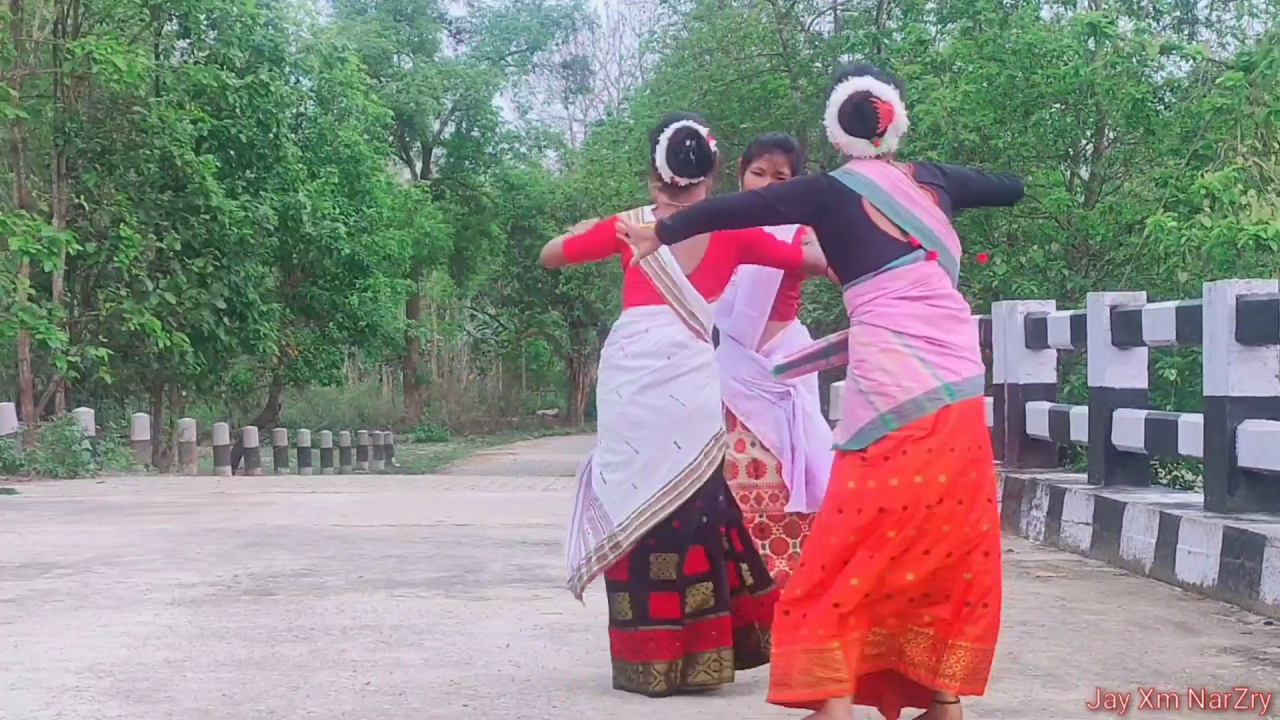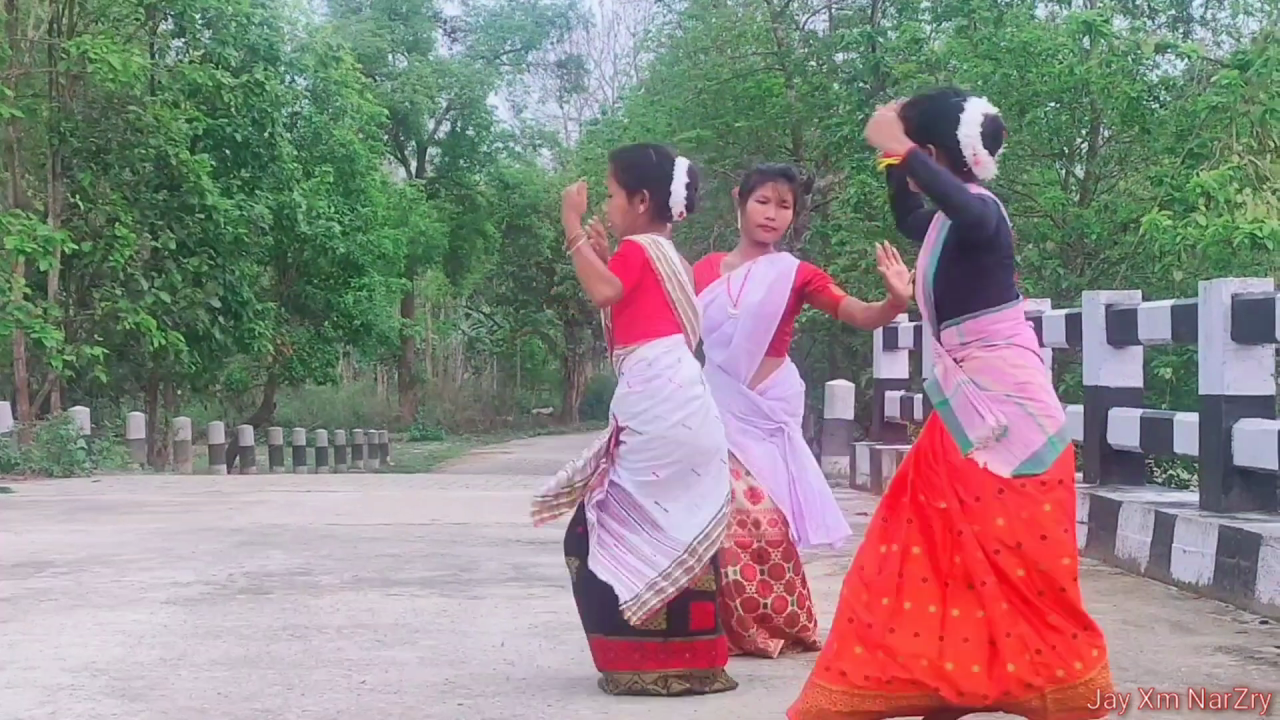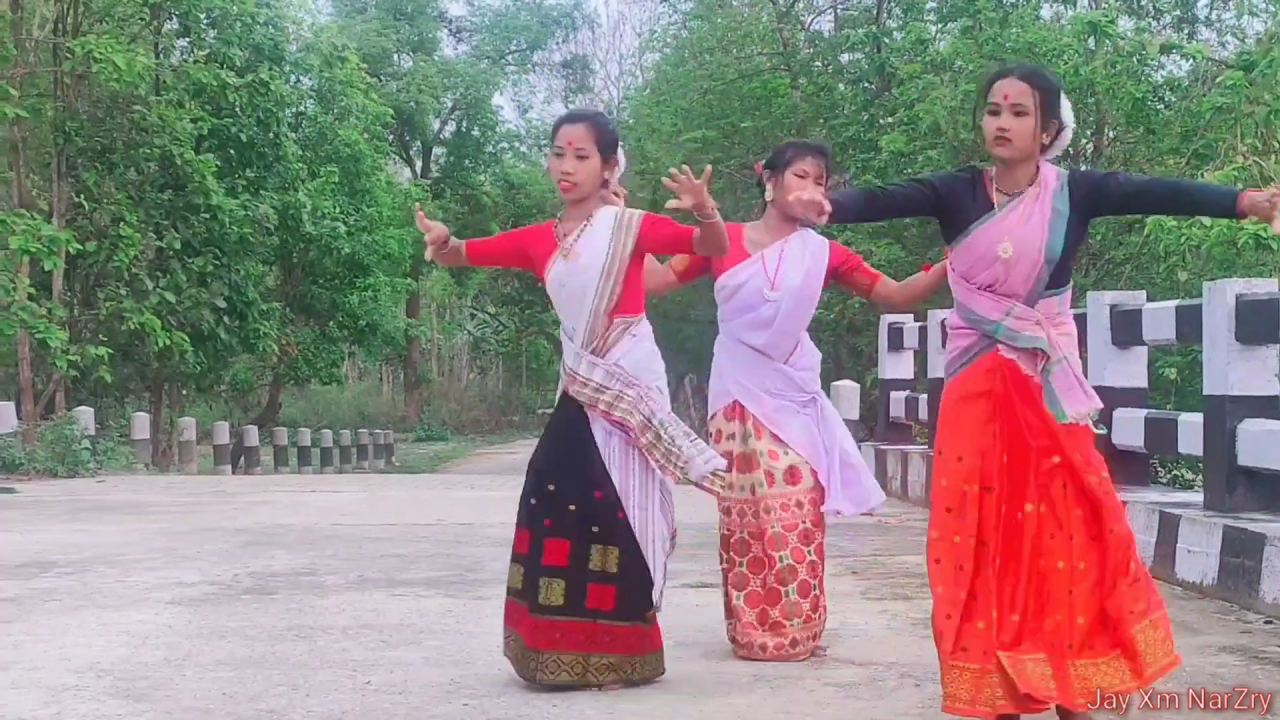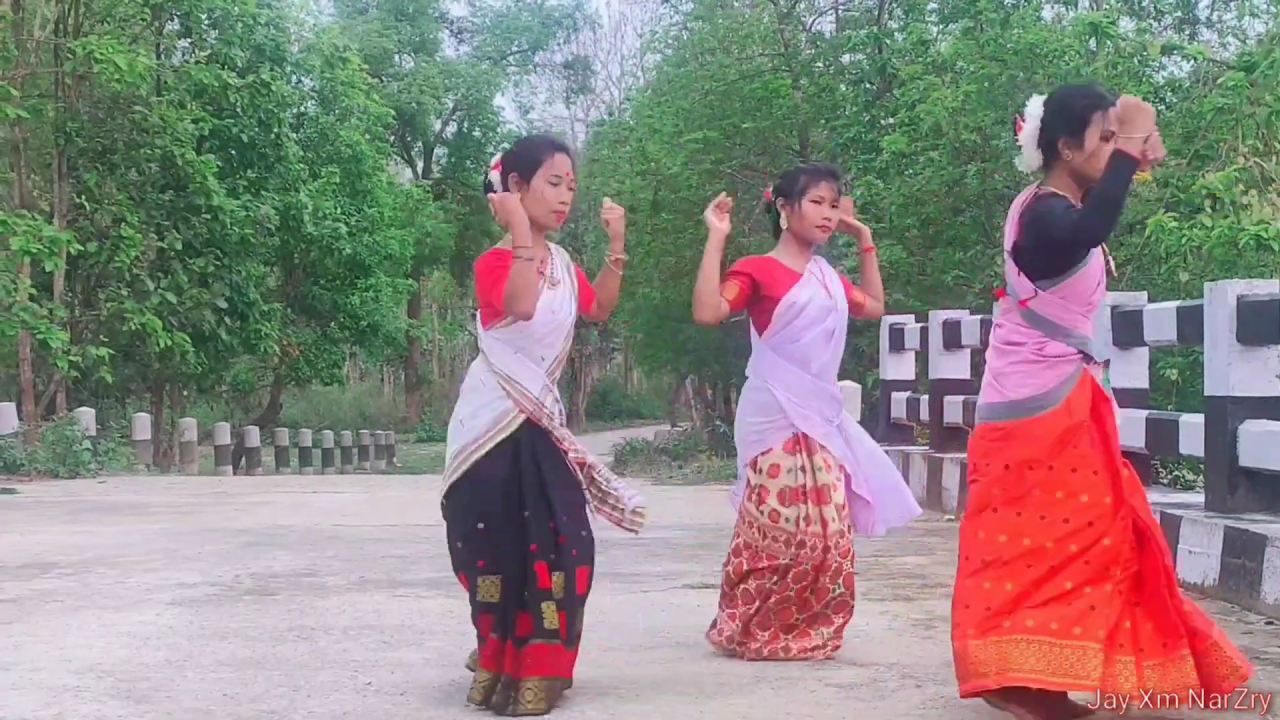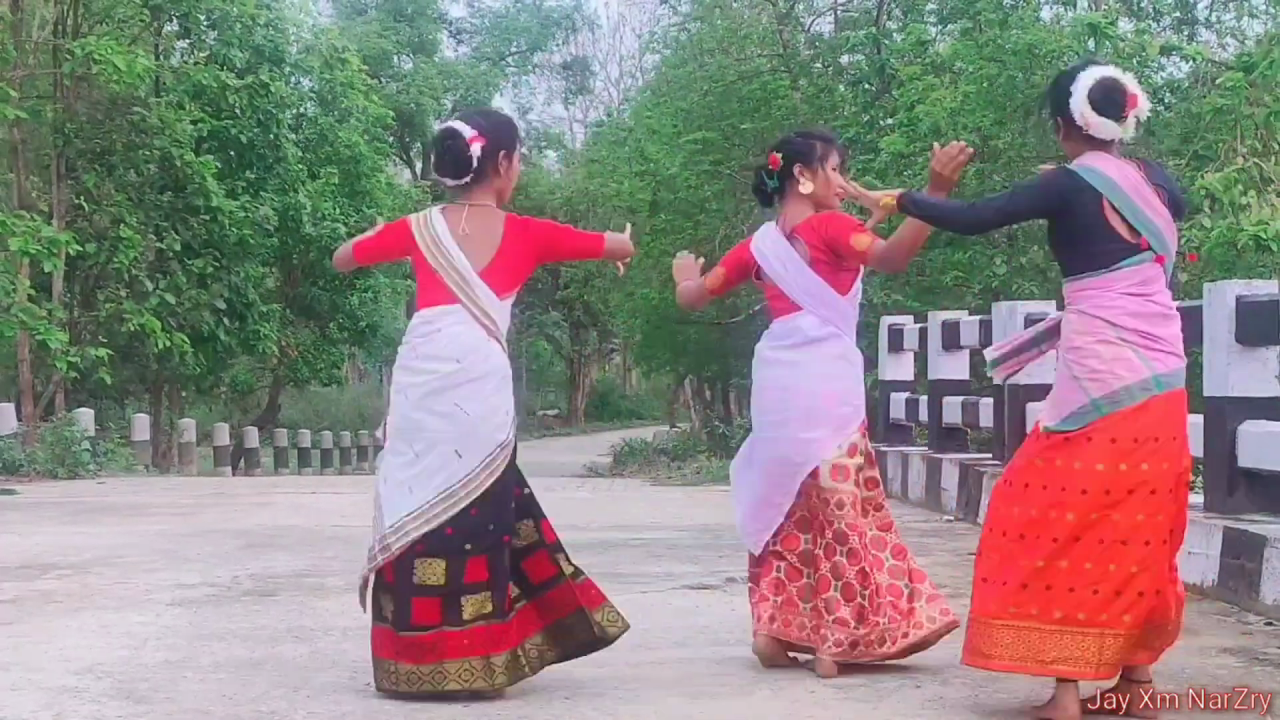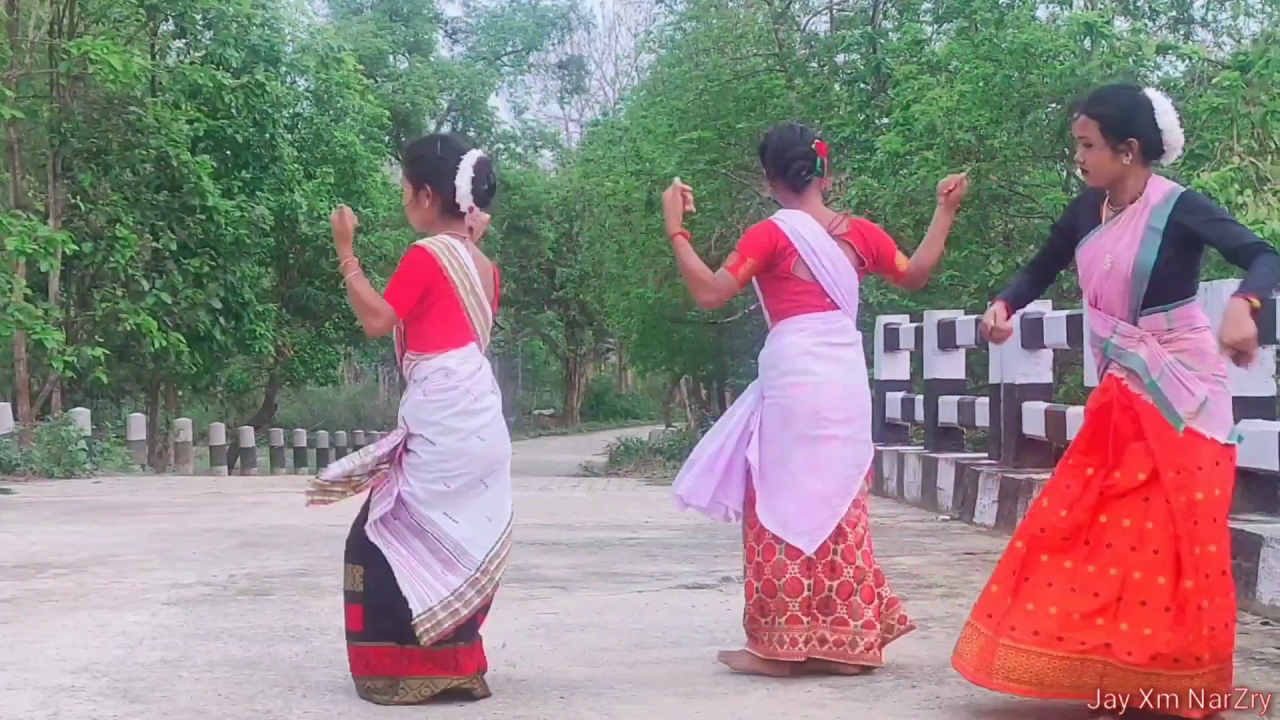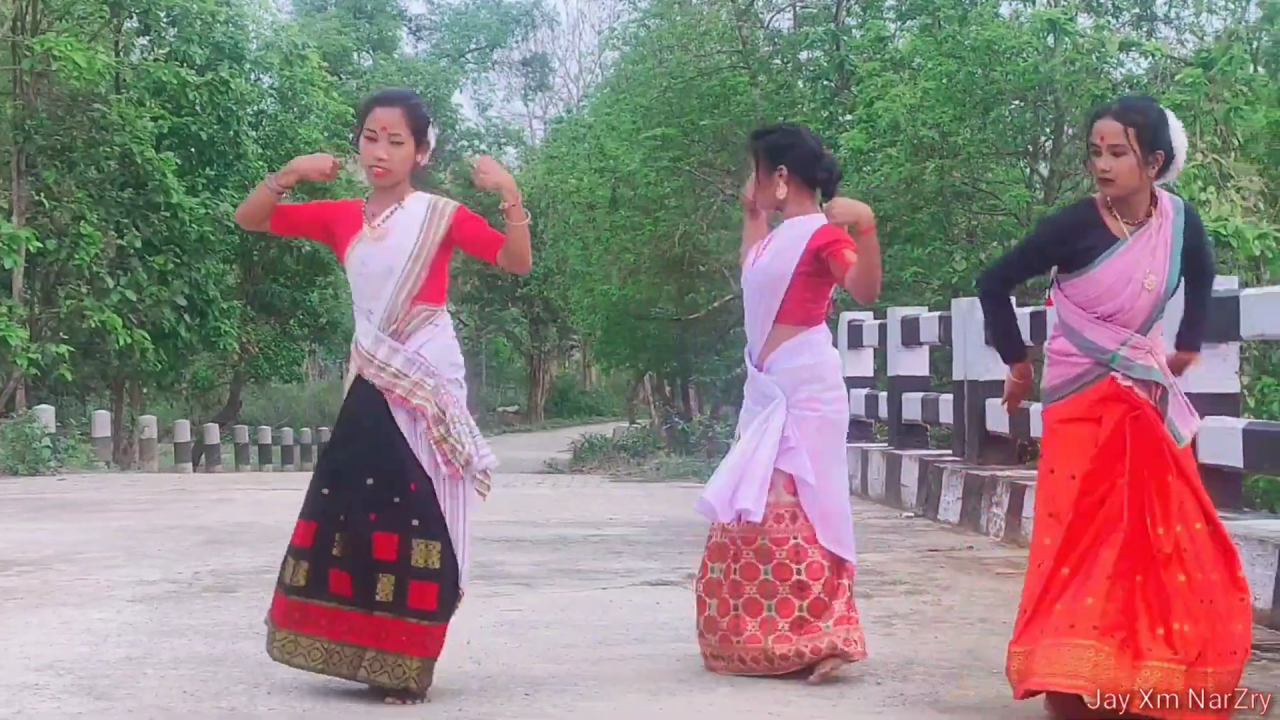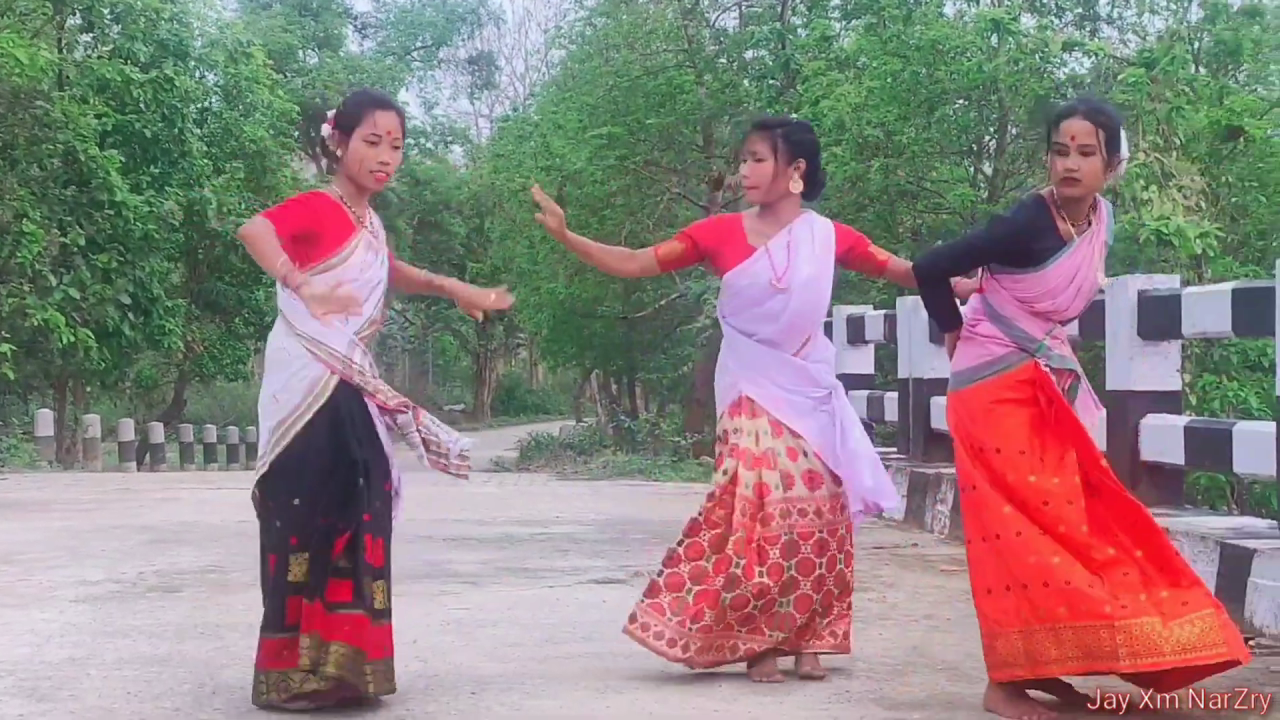
dt=0.3s
person 1, frame 1
left shoulder: (832, 191)
right shoulder: (932, 179)
left elbow: (744, 206)
right elbow: (1011, 187)
left wrist: (659, 229)
left hip: (896, 393)
right hip: (959, 387)
left knee: (856, 549)
right knee: (949, 550)
person 1, frame 2
left shoulder: (977, 215)
right shoulder: (944, 218)
left elbow: (963, 209)
right elbow: (909, 217)
left wrist: (901, 149)
right wrist: (895, 162)
left hip: (1008, 416)
right hip: (970, 414)
left knee: (1025, 570)
right knee: (927, 551)
person 1, frame 3
left shoulder: (1073, 190)
right shoulder: (953, 189)
left elbow: (1155, 193)
right elbow: (876, 201)
right wrist: (830, 205)
left hip: (1046, 378)
right hip: (974, 381)
left knee: (1067, 522)
right knee: (977, 531)
person 1, frame 4
left shoulder: (1051, 203)
right shoulder: (1053, 215)
right elbow: (1090, 230)
left wrist: (1131, 160)
right wrist: (1130, 154)
left hip: (1062, 397)
right hip: (1043, 400)
left knee: (1104, 529)
right knee: (1083, 533)
person 1, frame 5
left shoulder: (1068, 182)
right shoulder: (1151, 175)
left elbow: (978, 218)
left wrist: (900, 199)
left hip: (1102, 378)
right hip: (1158, 380)
left knee: (1056, 519)
right knee: (1132, 531)
person 1, frame 6
left shoulder: (1182, 208)
right shoulder: (1085, 210)
right elbow: (1041, 270)
right wrist: (1004, 305)
left hip: (1181, 396)
right hip: (1120, 393)
left knee: (1178, 542)
right knee: (1087, 529)
person 1, frame 7
left shoulder: (1181, 219)
right shoulder: (1074, 223)
left elbow: (1201, 285)
right elbow: (994, 283)
left wrist: (1186, 349)
right wrist: (1016, 361)
left hip: (1146, 398)
right hip: (1081, 400)
left knee: (1171, 538)
right knee: (1086, 539)
person 1, frame 8
left shoulder: (1101, 218)
right shoulder: (1027, 221)
right elbow: (930, 268)
right wrist: (955, 332)
left hip: (1047, 385)
right hip: (996, 388)
left knee: (1075, 519)
right knee: (1025, 531)
left ankle: (1035, 664)
person 2, frame 1
left shoulder: (628, 224)
right shoulder: (732, 229)
left elbow: (551, 255)
right elbow: (813, 262)
left wrist: (586, 233)
left hip: (628, 380)
right hip: (689, 385)
left knee: (638, 511)
right knee: (696, 512)
left ankle: (648, 658)
right ankle: (699, 654)
person 2, frame 2
left shoulder: (635, 250)
right shoulder: (665, 256)
left elbow: (603, 293)
right elbow: (628, 319)
left wrist: (573, 229)
right wrist: (597, 249)
left hip: (656, 410)
right hip: (686, 413)
left knee: (610, 535)
right knee: (672, 537)
left ankle: (651, 663)
right ankle: (692, 662)
person 2, frame 3
left shoulder: (631, 226)
right shoulder: (535, 238)
left elbow: (712, 251)
right elbow: (461, 257)
left wrist: (704, 207)
right wrist: (440, 239)
left hip: (628, 386)
right hip: (579, 389)
left knee: (610, 511)
right knee: (554, 504)
left ankle: (614, 653)
right ankle: (564, 651)
person 2, frame 4
left shoulder: (561, 260)
right shoulder: (495, 260)
left elbow: (600, 309)
right elbow: (522, 308)
left wrist: (616, 244)
right wrist: (519, 233)
left hip: (539, 419)
right hip: (493, 421)
left knee: (562, 540)
right knee: (501, 545)
left ankle: (529, 669)
right ankle: (519, 671)
person 2, frame 5
left shoulder: (418, 226)
right shoulder: (524, 231)
left elbow: (345, 257)
right elbow: (615, 250)
left wrist: (372, 233)
right wrist: (621, 239)
left hip: (419, 378)
right hip: (480, 383)
left knee: (422, 511)
right knee: (492, 507)
left ankle: (418, 663)
right ankle: (474, 661)
person 2, frame 6
left shoulder: (425, 256)
right shoulder: (477, 261)
left elbow: (378, 322)
left wrist: (346, 253)
left hip: (442, 421)
right hip: (472, 419)
left knee: (388, 536)
right knee: (440, 539)
left ankle: (412, 669)
right ankle: (449, 664)
person 2, frame 7
left shoulder: (442, 214)
right shoulder: (343, 216)
left elbow: (518, 262)
right elbow: (249, 217)
left wrist: (509, 195)
right wrist: (290, 173)
left hip: (427, 381)
right hip: (373, 382)
left knee: (414, 504)
right knee: (351, 498)
left ankle: (401, 660)
right ankle: (381, 657)
person 2, frame 8
left shoulder: (370, 225)
right shoulder: (317, 208)
left elbow: (391, 273)
right elbow: (253, 229)
left wrist: (456, 289)
right wrist: (305, 288)
left hip: (350, 386)
right hip: (309, 385)
left knee: (354, 511)
right knee: (317, 516)
left ankle: (342, 663)
right ankle: (316, 665)
person 3, frame 1
left shoulder: (795, 237)
left hip: (779, 379)
right hip: (731, 374)
left knee: (789, 495)
right knee: (737, 496)
left ankle: (793, 580)
person 3, frame 2
left shoulder: (796, 274)
right shoulder: (705, 269)
left elbow: (861, 315)
left wrist: (897, 298)
left hip: (769, 415)
right hip: (720, 416)
left knee: (769, 526)
right knee: (727, 529)
left ankle: (787, 626)
right ankle: (741, 629)
person 3, frame 3
left shoulder: (826, 253)
right shoulder: (723, 239)
left elbow: (899, 295)
right elbow: (653, 282)
left wrist: (949, 263)
left hip: (793, 394)
right hip: (739, 394)
left knee: (796, 513)
right knee: (745, 515)
left ankle: (793, 631)
right ankle: (753, 631)
person 3, frame 4
left shoulder: (829, 276)
right shoulder: (757, 269)
left elbow: (874, 307)
right elbow: (708, 312)
left wrist: (865, 242)
right wrist: (715, 239)
left hip: (820, 421)
right hip: (775, 421)
left knee: (829, 538)
right knee: (780, 537)
left ankle: (804, 634)
right ankle: (745, 630)
person 3, frame 5
left shoulder: (758, 245)
right shoulder: (831, 228)
left elbow: (691, 297)
right elbow: (887, 254)
left wrist: (685, 268)
right wrist: (936, 188)
left hip: (777, 383)
right hip: (829, 384)
left knee: (786, 510)
right knee: (843, 513)
left ankle: (778, 631)
right ankle: (837, 640)
person 3, frame 6
left shoulder: (771, 233)
right shoulder: (859, 233)
left elbow: (709, 295)
right elbow: (915, 275)
left wrist: (674, 228)
right wrist: (946, 210)
left hip: (794, 385)
right hip: (844, 386)
left knee: (783, 512)
right knee: (835, 512)
left ankle: (782, 646)
right ankle: (846, 642)
person 3, frame 7
left shoulder: (823, 234)
right shoulder: (769, 236)
left elbow: (866, 287)
left wrist: (863, 232)
right wrist: (758, 217)
left hip: (803, 392)
right hip: (769, 393)
left knee: (786, 516)
right knee: (750, 516)
left ankle: (820, 640)
right ankle: (783, 642)
person 3, frame 8
left shoulder: (830, 236)
right shoulder: (719, 232)
left elbow: (895, 270)
right elbow: (636, 263)
right wrist: (566, 237)
left hip: (810, 389)
right hip: (751, 389)
left knee: (816, 515)
right knee: (752, 510)
left ankle: (805, 638)
right ankle: (755, 638)
